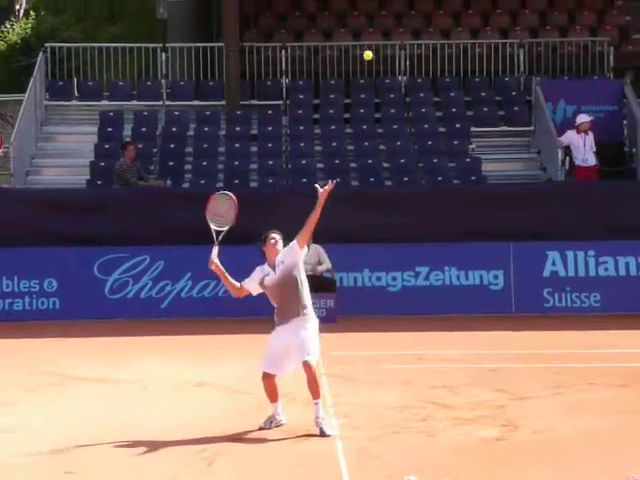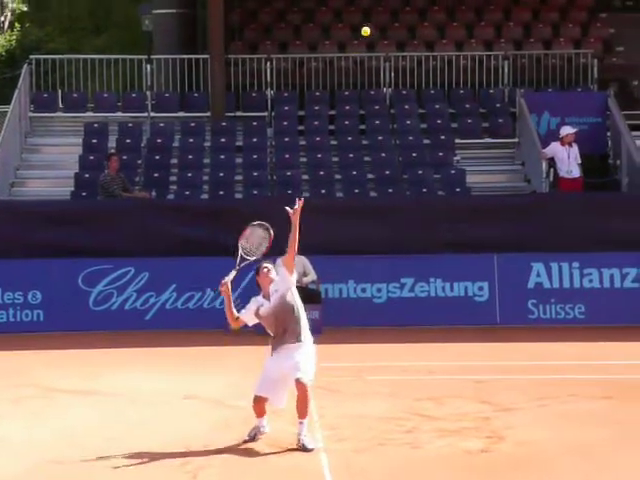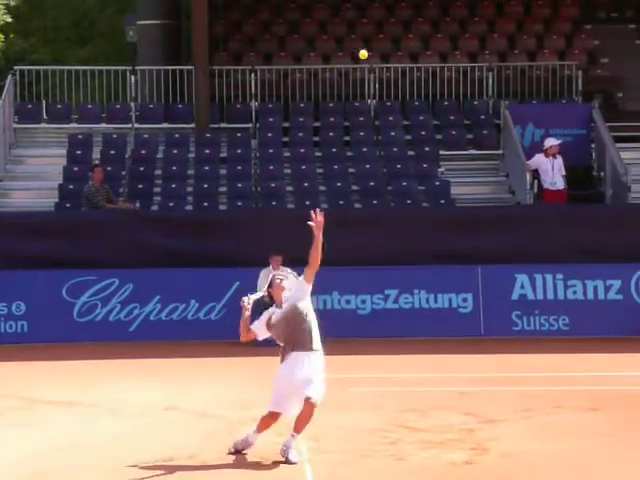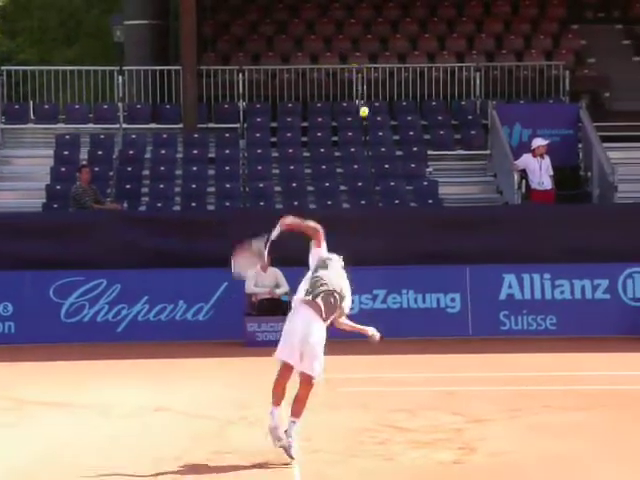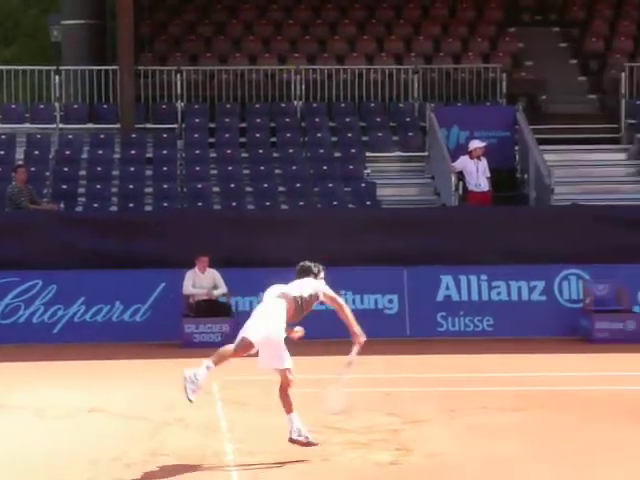
dt=0.2s
person 1, frame 1
left shoulder: (292, 253)
right shoulder: (261, 274)
left elbow: (309, 228)
right elbow: (238, 291)
left wrist: (321, 200)
right wrist: (219, 269)
left hip: (304, 324)
right hip: (282, 328)
left knee: (309, 366)
right knee: (268, 376)
left ankle: (319, 417)
right ankle: (277, 414)
person 1, frame 2
left shoulder: (285, 282)
right shoulder: (256, 305)
left elbow: (291, 251)
right elbow: (234, 323)
left wrist: (295, 221)
right wrist: (227, 296)
left hip: (301, 348)
right hip: (279, 353)
left knee: (302, 385)
right knee: (258, 400)
left ankle: (302, 434)
right ankle: (261, 425)
person 1, frame 3
left shoulder: (299, 293)
right shoulder: (269, 316)
left elbow: (313, 265)
right elbow: (245, 336)
left wrist: (318, 233)
right wrist: (246, 313)
left hip: (312, 360)
right hip: (290, 364)
left knee: (310, 404)
right knee: (274, 414)
left ankle: (289, 445)
right ankle: (249, 440)
person 1, frame 4
left shoulder: (344, 292)
right shoulder: (324, 261)
left elbow: (338, 320)
right elbow: (317, 233)
left wrist: (365, 330)
left hip: (317, 330)
right hip: (301, 317)
left knee: (307, 383)
right knee: (285, 370)
left ankle: (291, 433)
right ankle: (274, 420)
person 1, frame 5
left shoulder: (285, 289)
right shoulder: (316, 285)
right elbow: (338, 304)
left wrist: (290, 332)
right wrist: (356, 331)
right hip: (272, 315)
left knee: (287, 379)
right knee: (241, 347)
left ankle: (296, 430)
right ankle: (199, 373)
